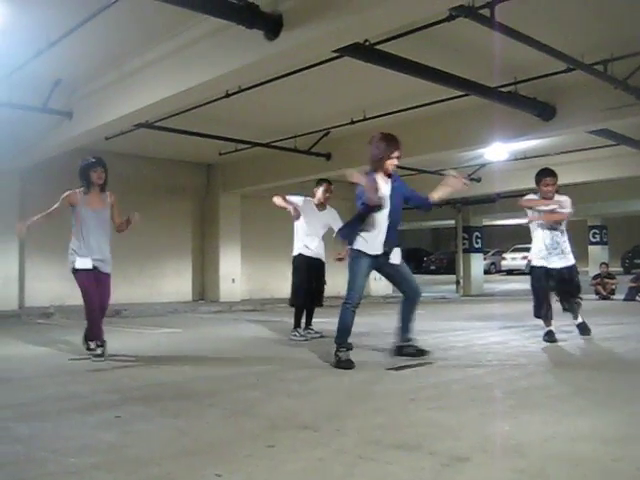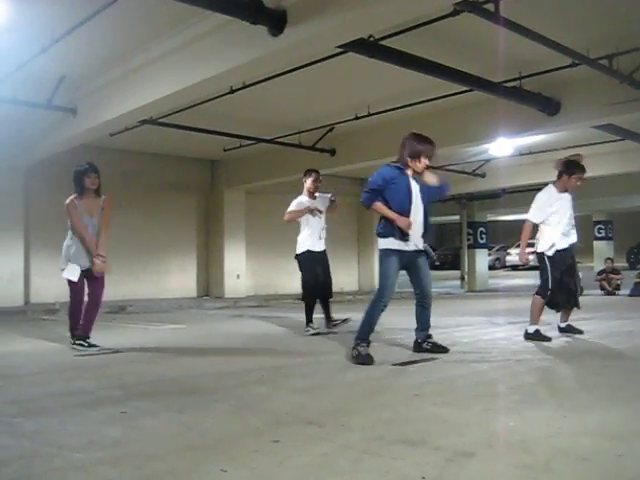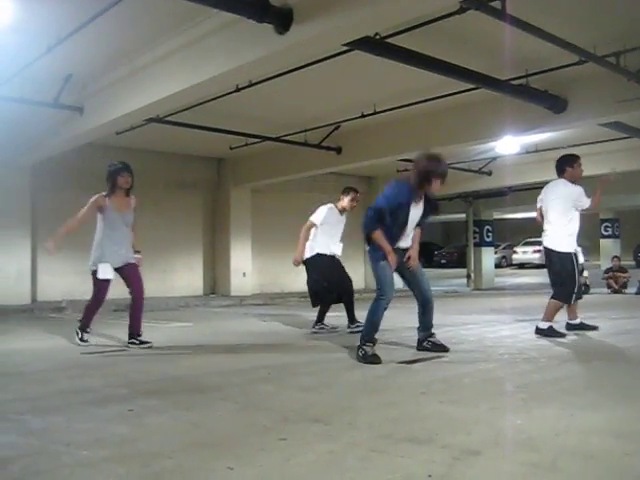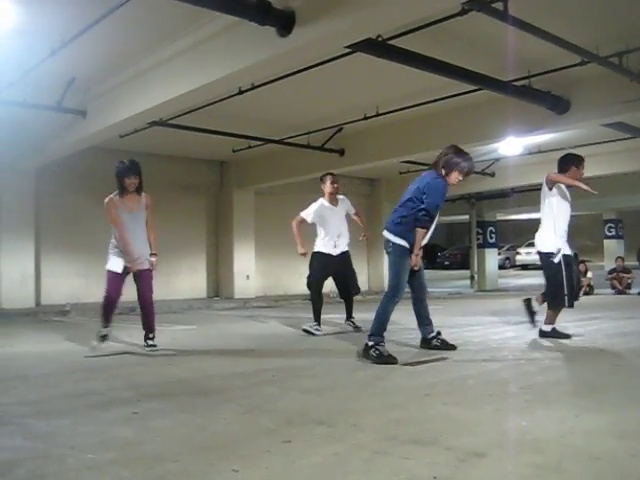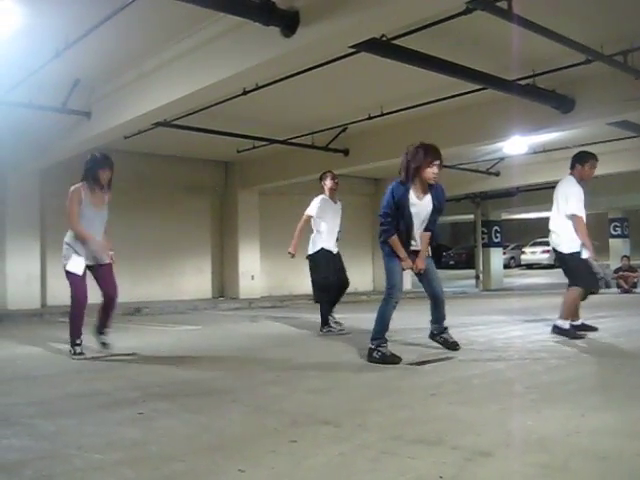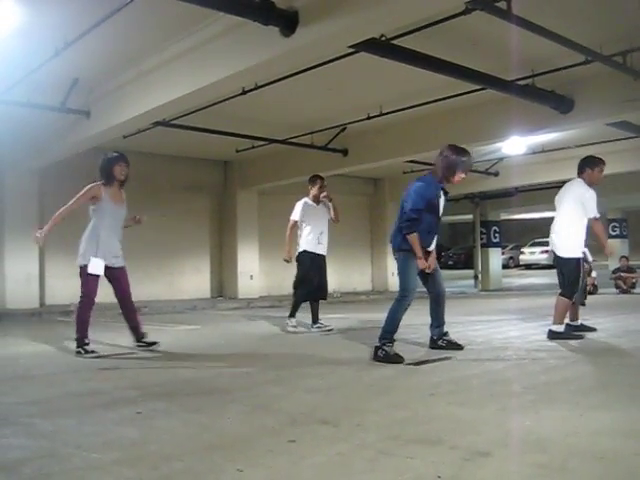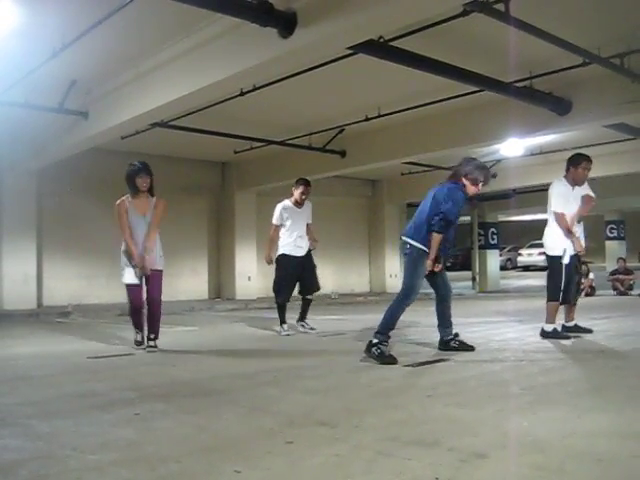
dt=0.7s
person 1, frame 1
left shoulder: (397, 183)
right shoulder: (368, 180)
left elbow: (423, 203)
right elbow: (372, 204)
left wrist: (447, 185)
right wrist: (366, 186)
left hip: (387, 251)
right hip: (362, 250)
left knee: (412, 292)
right knee: (353, 299)
left ankle: (403, 341)
right ankle: (341, 349)
person 1, frame 2
left shoulder: (418, 181)
right shoulder: (389, 173)
left elbow: (441, 190)
right elbow: (368, 198)
left wrist: (424, 175)
right wrist: (396, 217)
left hip: (416, 247)
right hip: (392, 245)
left knee: (425, 294)
right knee: (384, 295)
left ankle: (422, 339)
right ankle: (361, 344)
person 1, frame 3
left shoulder: (426, 199)
right shoulder: (397, 192)
right elbow: (371, 222)
left wrist: (414, 249)
right wrist: (389, 252)
left hip: (405, 251)
right hip: (382, 250)
left knee: (425, 294)
right knee: (385, 294)
left ankle: (426, 337)
right ankle: (366, 344)
person 1, frame 4
left shoulder: (430, 179)
right shoulder: (437, 182)
right elbow: (423, 218)
left wrist: (417, 250)
right wrist: (416, 251)
left hip: (407, 242)
right hip: (400, 241)
left knee: (419, 290)
right knee: (396, 291)
left ankle: (429, 335)
right ankle: (373, 343)
person 1, frame 5
left shoulder: (437, 193)
right shoulder: (397, 190)
left elbow: (429, 227)
right elbow: (387, 227)
left wrist: (422, 255)
right wrist: (403, 257)
left hip: (419, 249)
right hip: (394, 249)
left knee: (437, 292)
right knee: (394, 292)
left ankle: (438, 331)
right ankle: (377, 346)
person 1, frame 6
left shoulder: (439, 190)
right shoulder: (421, 187)
right elbow: (409, 224)
left wrist: (432, 254)
right wrist: (419, 256)
left hip: (424, 250)
right hip: (407, 249)
left knee: (438, 293)
right knee: (407, 294)
left ankle: (438, 336)
right ankle: (383, 345)
person 1, frame 7
left shoulder: (448, 190)
right shoulder: (455, 192)
right elbow: (440, 224)
left wrist: (436, 257)
right wrist: (432, 257)
left hip: (427, 250)
right hip: (417, 246)
left knee: (444, 291)
right knee: (409, 294)
left ankle: (447, 337)
right ankle: (378, 342)
person 2, frame 1
left shoulder: (110, 199)
right shoulder: (74, 197)
left elbow: (119, 228)
right elbow: (50, 212)
left wrist: (130, 220)
right wrist: (28, 223)
left hip: (102, 258)
right hip: (81, 257)
left knee: (103, 302)
right knee: (93, 299)
left ankle: (90, 339)
right ankle: (97, 343)
person 2, frame 2
left shoulder: (104, 202)
right shoulder: (71, 203)
left elbow: (103, 230)
right elbow: (82, 233)
left wrist: (101, 256)
right wrist: (96, 257)
left hip: (94, 257)
right hip: (74, 256)
left knee: (96, 297)
right knee: (77, 298)
left ankle: (83, 337)
right ankle: (75, 336)
person 2, frame 3
left shoulder: (132, 201)
right shoulder: (101, 200)
right elbow: (77, 220)
left wrist: (136, 251)
right wrist: (56, 239)
left hip: (125, 256)
right hip: (103, 256)
left knee: (138, 293)
right knee: (98, 298)
left ankle: (135, 335)
right ankle: (82, 330)
person 2, frame 4
left shoulder: (146, 199)
right shoulder: (111, 201)
right elbow: (119, 232)
left wrist: (152, 253)
right wrist: (131, 257)
left hip: (142, 257)
right hip: (119, 255)
left knee: (146, 299)
right knee: (111, 295)
left ankle: (149, 337)
right ankle: (105, 326)
person 2, frame 5
left shoulder: (106, 195)
right shoulder: (76, 192)
right elbow: (74, 225)
left wrist: (108, 249)
right wrist: (93, 242)
left hip: (97, 252)
right hip: (76, 251)
left knee: (111, 294)
right knee: (80, 299)
left ankle: (101, 331)
right ankle: (76, 343)
person 2, frame 6
left shoulder: (122, 194)
right shoulder: (96, 190)
right elbow: (68, 208)
left wrist: (134, 221)
right wrist: (47, 228)
left hip: (114, 254)
right hip: (93, 252)
left knee: (125, 297)
right knee: (88, 297)
left ankle: (139, 338)
right ankle: (81, 344)
person 2, frame 7
left shoulder: (158, 203)
right shoulder: (123, 204)
left elbow: (154, 229)
right elbow: (126, 236)
left wrist: (147, 253)
right wrist: (139, 258)
left hip: (154, 259)
right hip: (132, 260)
left knee: (154, 300)
right knee: (135, 303)
left ankle: (152, 338)
right ankle: (138, 331)
person 3, frame 1
left shoulder: (564, 201)
right shoulder: (532, 199)
left elbow: (561, 217)
right elbow: (523, 202)
left wrist: (538, 218)
right wrist: (549, 202)
left hip: (564, 260)
right hip: (540, 262)
left knee: (570, 296)
right knee: (541, 299)
left ankle: (578, 318)
right ankle: (549, 329)
person 3, frame 2
left shoulder: (566, 189)
right shoulder: (544, 197)
left elbow: (579, 159)
right elbow: (529, 223)
left wrist: (567, 162)
right wrist: (523, 250)
left hip: (566, 248)
right hip: (550, 250)
left knee: (572, 287)
right knee: (547, 287)
left ankle: (564, 323)
right ankle: (531, 329)
person 3, frame 3
left shoulder: (548, 188)
right shoulder: (574, 190)
left elbow: (539, 216)
right elbow: (592, 205)
right wrist: (603, 186)
left hip: (550, 244)
right hip: (563, 246)
left knee: (569, 284)
right knee: (568, 286)
left ankle: (574, 321)
right ankle: (544, 325)
person 3, frame 4
left shoulder: (562, 189)
right shoulder: (552, 185)
right elbow: (551, 176)
right wrist: (580, 184)
left hip: (556, 245)
right hip: (552, 245)
left knee: (559, 288)
right knee: (562, 288)
left ankle: (534, 303)
right ankle: (547, 328)
person 3, frame 5
left shoulder: (565, 184)
right shoulder: (573, 187)
right elbow: (577, 219)
left wrist: (583, 245)
right wrist: (589, 246)
left hip: (561, 242)
right hip: (570, 243)
left knee: (577, 281)
right knee: (585, 280)
left ankle: (575, 321)
right ankle: (562, 323)
person 3, frame 6
left shoulder: (568, 188)
right shoulder: (586, 191)
right elbow: (595, 222)
right wrist: (606, 245)
left hip: (560, 243)
right hip: (570, 246)
left knee: (575, 284)
right knee: (570, 287)
left ankle: (574, 322)
right ankle: (556, 328)
person 3, frame 7
left shoulder: (582, 185)
right shoulder: (558, 187)
left elbow: (589, 201)
right elbow: (559, 217)
left wrist: (576, 217)
right wrist: (576, 240)
left hip: (572, 245)
right hip: (558, 245)
left knee: (572, 284)
right knee: (558, 285)
left ankle: (569, 323)
right ankle: (548, 327)
person 4, frame 1
left shoulder: (331, 213)
right shoulder: (303, 202)
left elbow: (340, 231)
right elbow: (276, 198)
right wrist: (290, 206)
left hip: (318, 256)
right hip: (302, 254)
left knee: (314, 292)
right knee: (301, 291)
left ankle: (308, 327)
right ankle: (296, 328)
person 4, frame 2
left shoulder: (321, 198)
right shoulder: (299, 201)
left elbow: (333, 199)
right elbow: (287, 217)
left wrist: (332, 204)
right wrist: (308, 209)
left hip: (321, 249)
right hip: (307, 250)
left knee: (324, 284)
right knee: (313, 285)
left ankle: (328, 319)
right ankle: (309, 324)
person 4, frame 3
left shoulder: (344, 215)
right shoulder: (326, 211)
right elbow: (306, 228)
right wrist: (299, 252)
left hip: (331, 256)
right hip: (317, 255)
left knee: (345, 285)
right knee: (328, 290)
left ankle: (352, 322)
right ankle: (318, 323)
person 4, frame 4
left shoulder: (343, 201)
right shoulder: (318, 207)
left elbow: (355, 214)
right elbow: (295, 222)
left wrist: (364, 228)
right wrist: (300, 245)
left hip: (342, 252)
right hip: (322, 253)
left knee: (349, 286)
right knee: (315, 285)
left ankle: (349, 318)
right ankle: (316, 323)
person 4, frame 5
left shoulder: (338, 204)
right shoulder: (320, 201)
right elbow: (303, 221)
right wrist: (294, 244)
left hip: (333, 250)
right hip: (321, 249)
left knee: (342, 283)
right knee: (327, 286)
left ankle: (328, 314)
right ankle: (325, 325)
person 4, frame 6
left shoulder: (324, 204)
right shoulder: (302, 204)
left elbow: (336, 220)
right elbow: (291, 227)
left wrist: (331, 202)
right wrist: (288, 250)
left hip: (321, 252)
right hip: (306, 251)
left knee: (319, 286)
right knee: (307, 284)
left ankle: (315, 322)
right ankle: (291, 318)
person 4, frame 7
left shoulder: (308, 206)
right shoulder: (282, 207)
right elbow: (274, 231)
left wrist: (312, 239)
right wrist: (268, 253)
left hip: (305, 252)
right hip: (286, 254)
left knee: (310, 285)
right knee: (283, 289)
left ankle: (301, 320)
right ankle: (282, 324)
